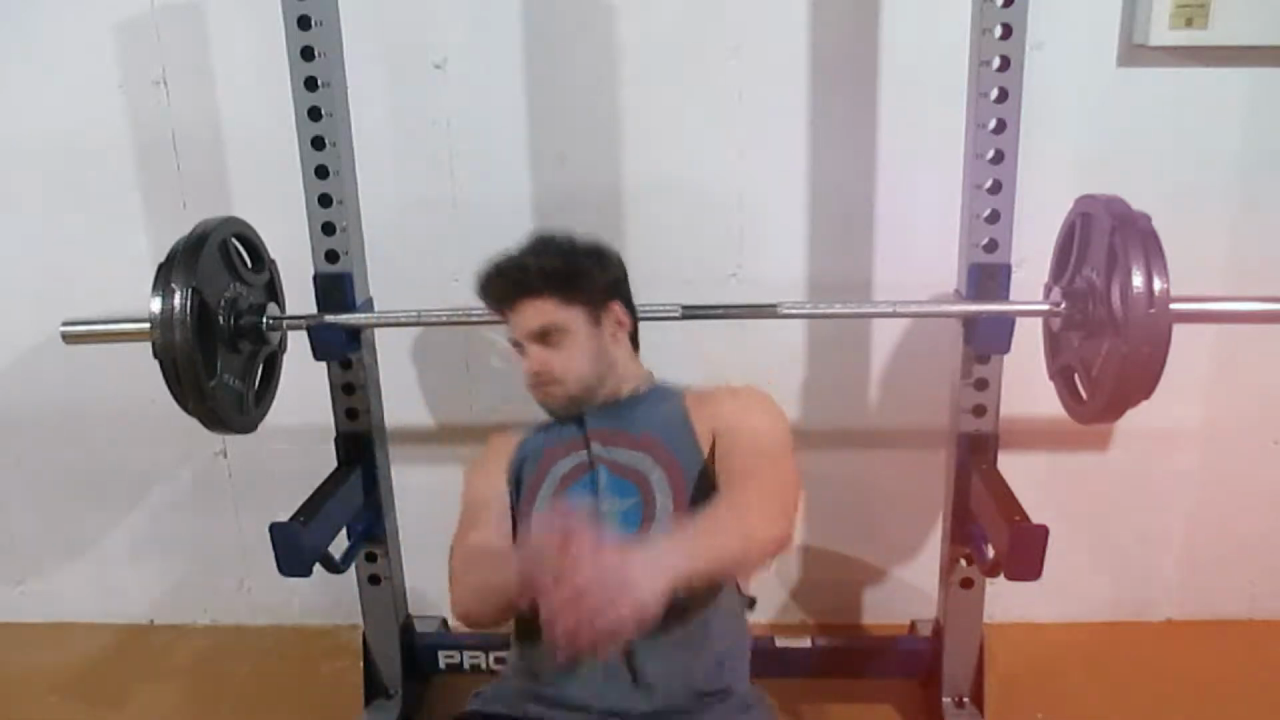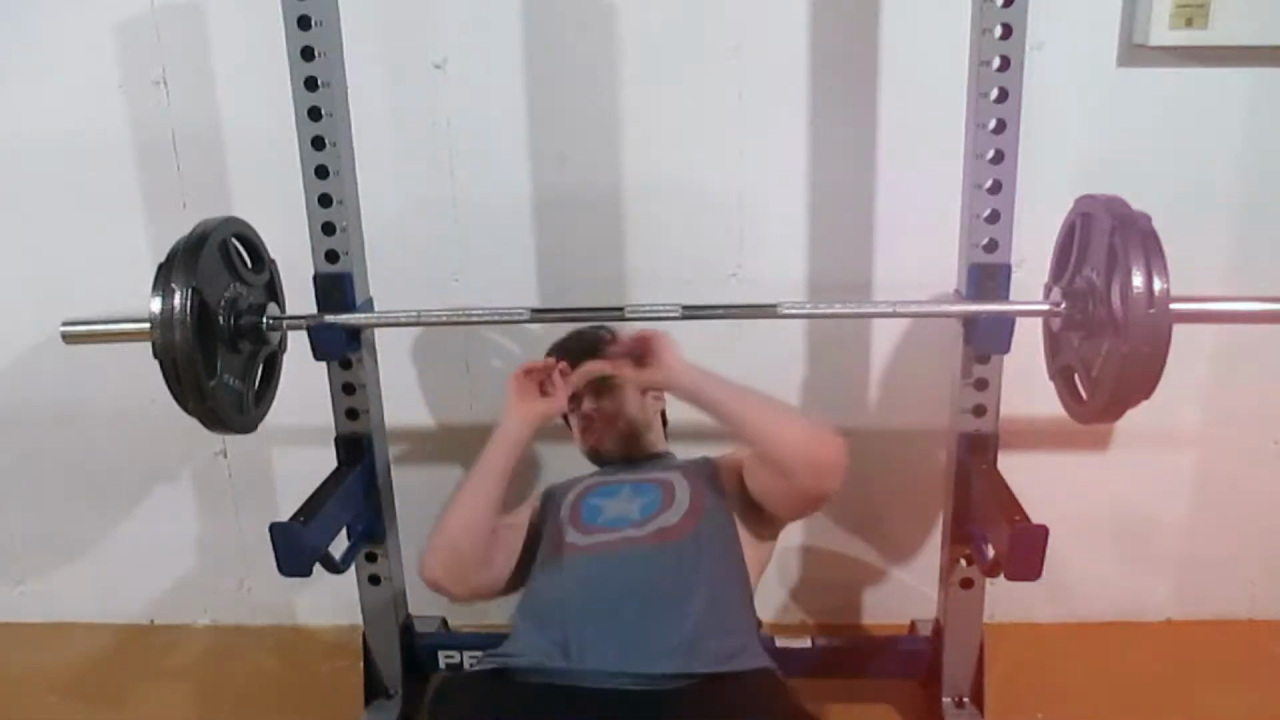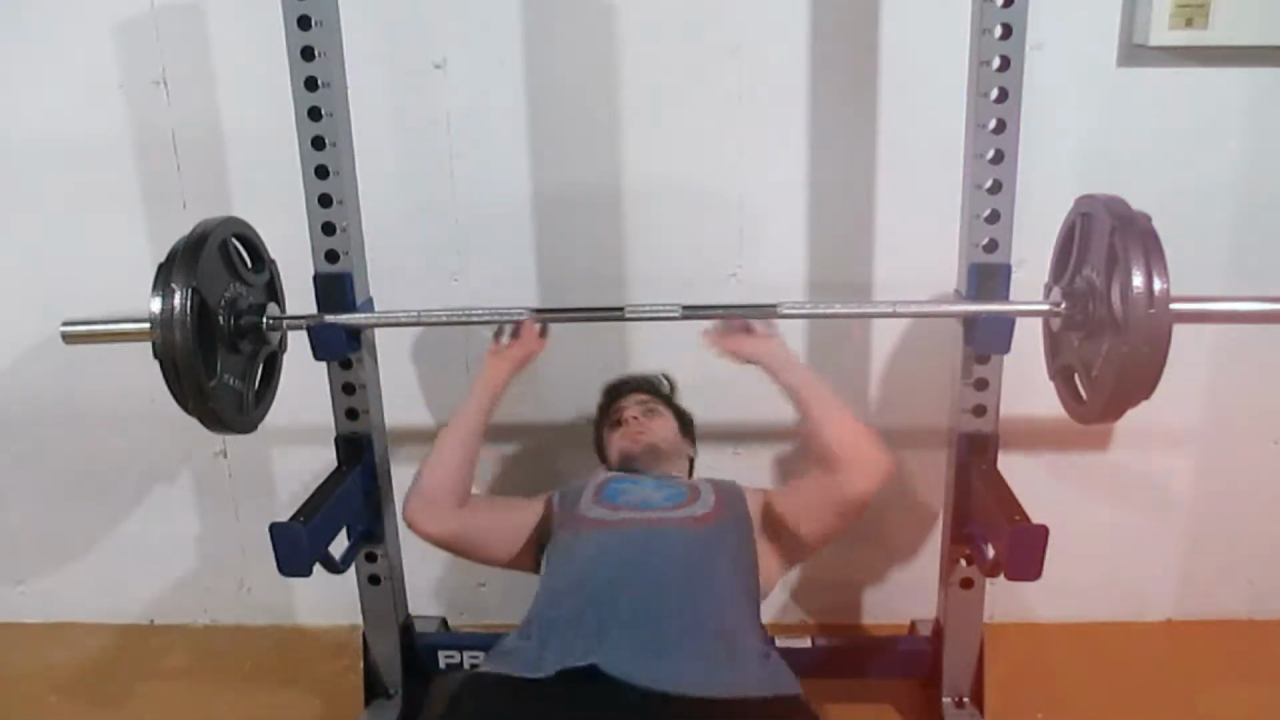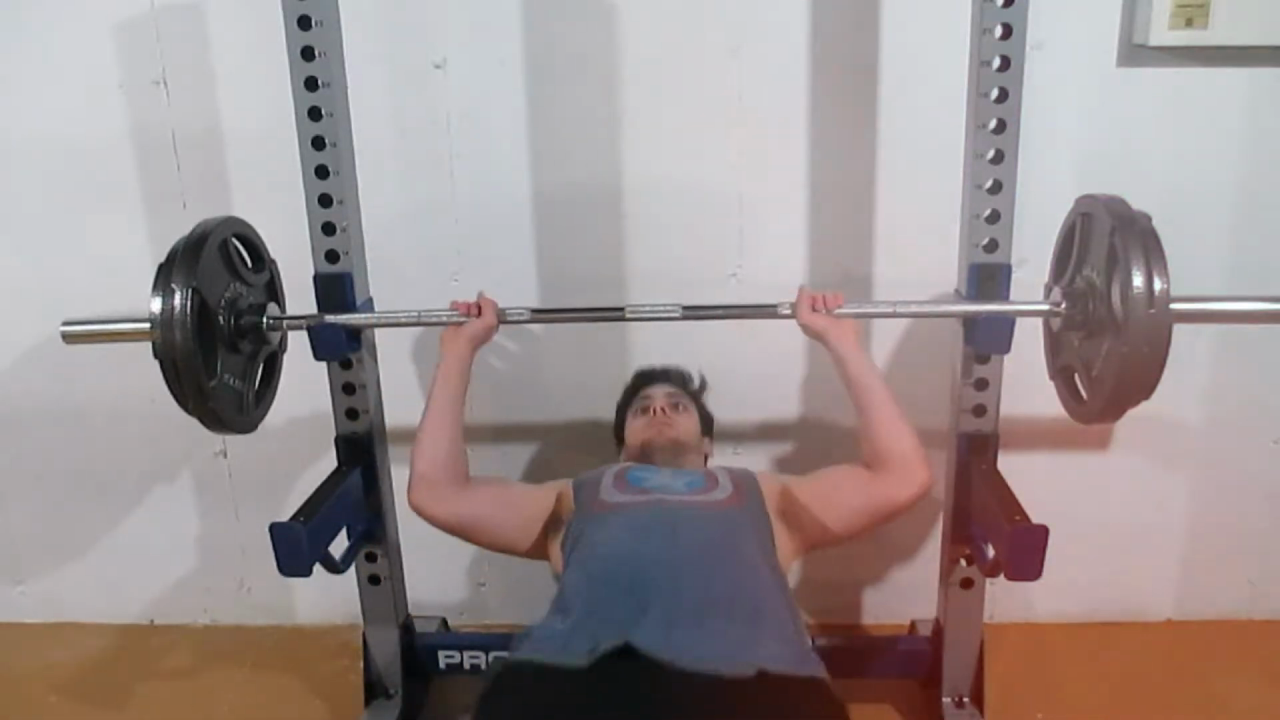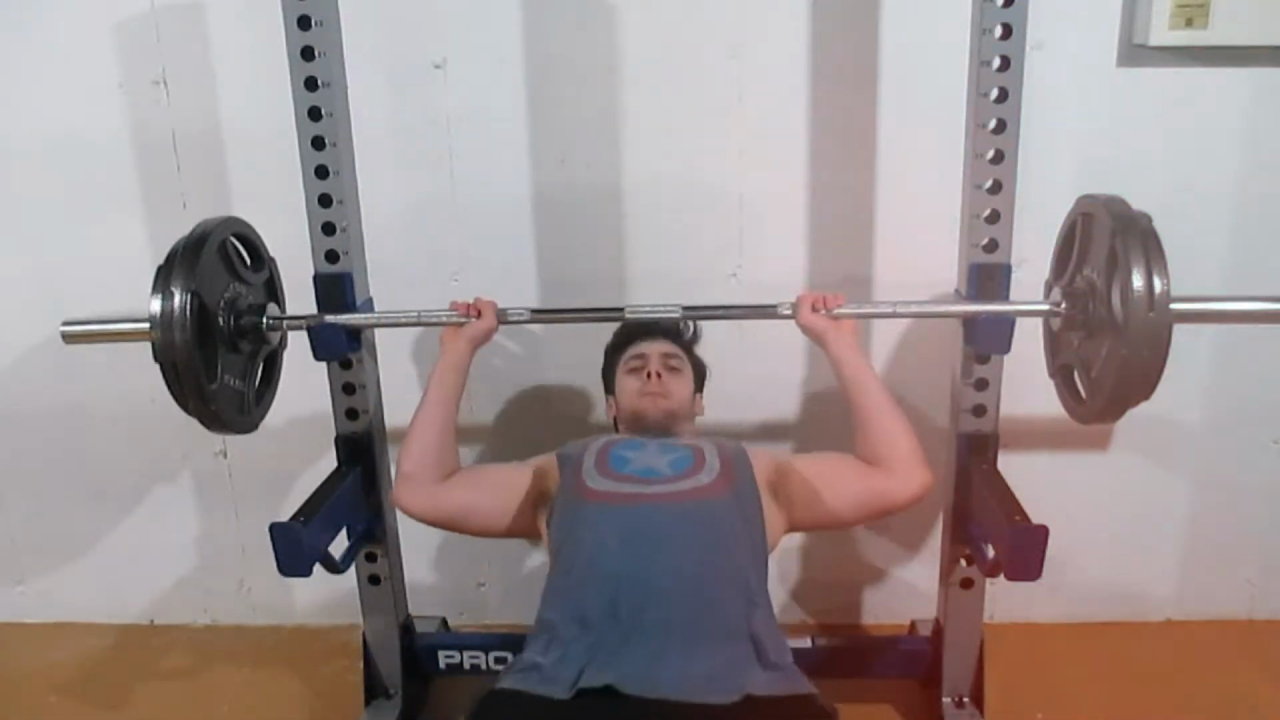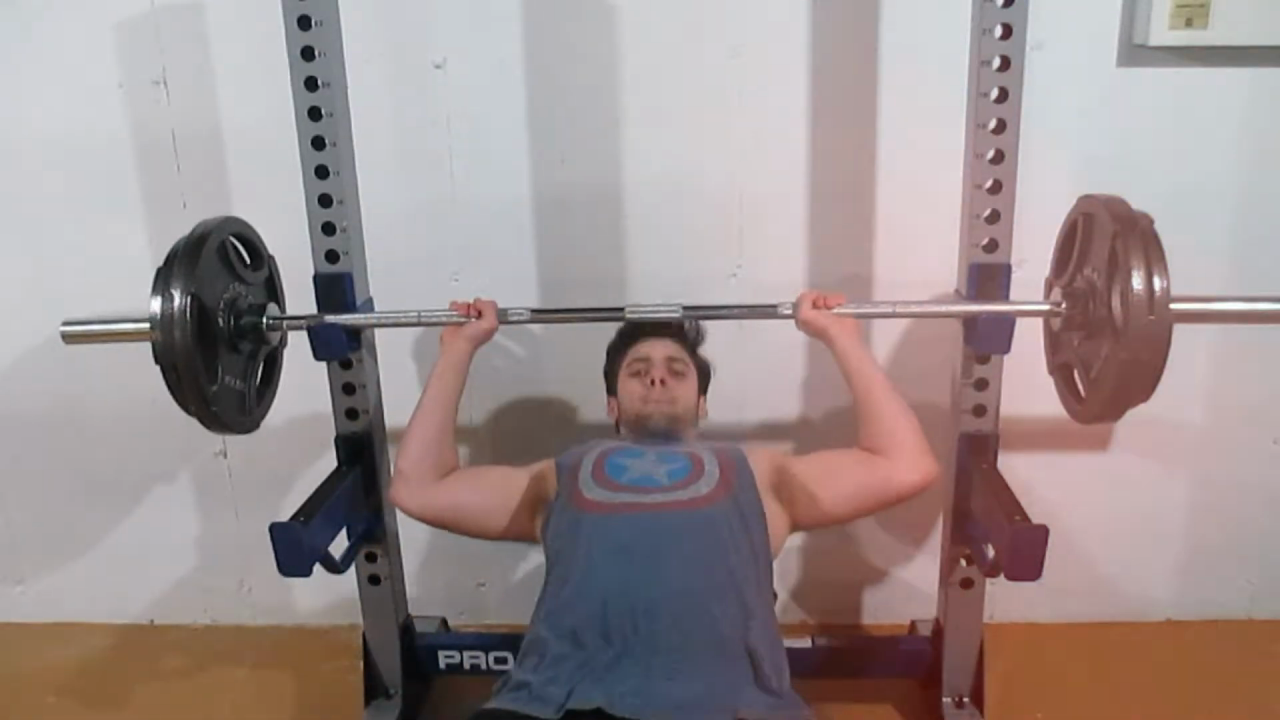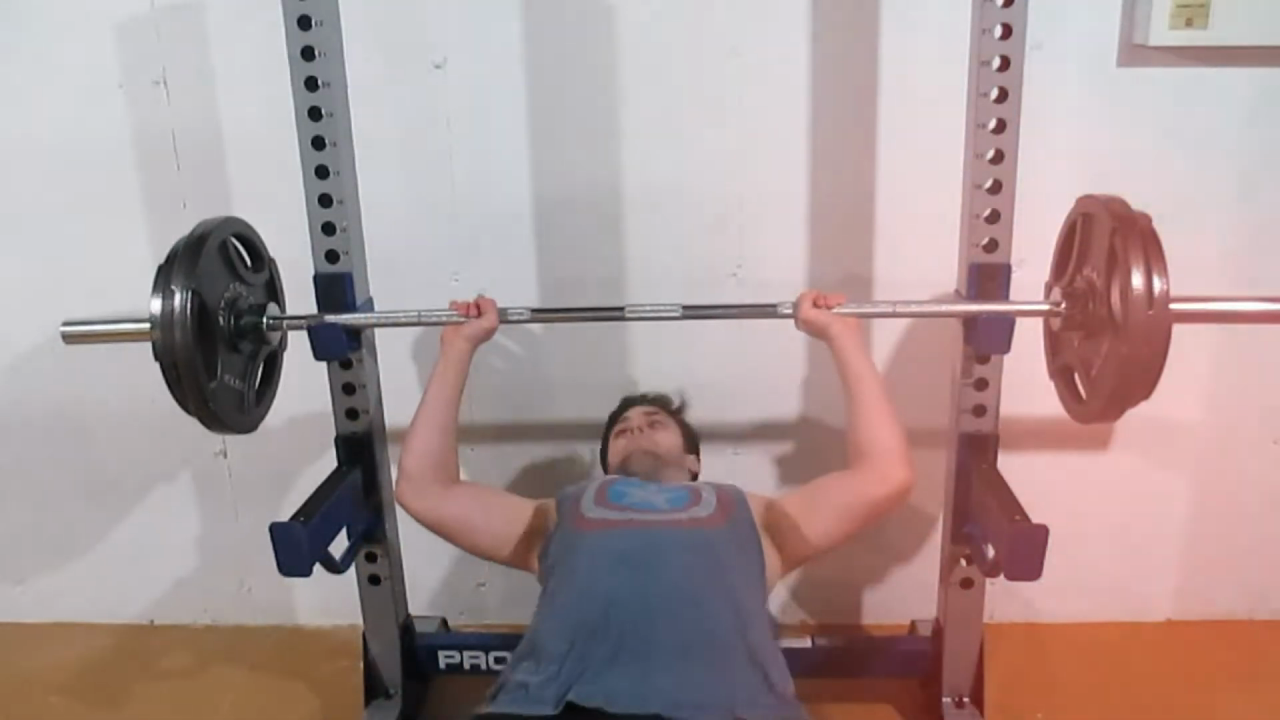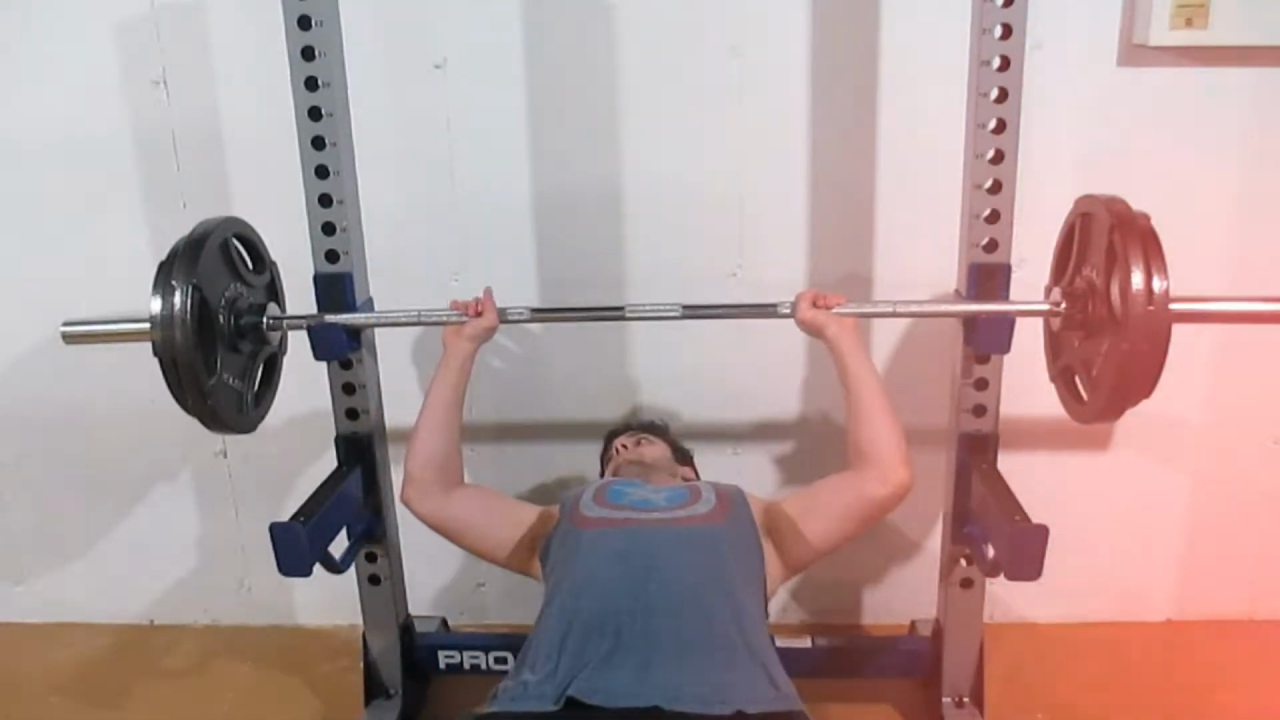
dt=0.3s
person 1, frame 1
left shoulder: (726, 416)
right shoulder: (508, 454)
left elbow: (764, 516)
right elbow: (471, 598)
left wrist: (653, 560)
right wrist: (533, 562)
person 1, frame 2
left shoulder: (729, 481)
right shoulder: (551, 505)
left elbow: (820, 463)
right elbow: (447, 571)
left wrist: (682, 376)
right wrist: (517, 425)
person 1, frame 3
left shoulder: (749, 510)
right shoulder: (562, 509)
left elbow: (861, 469)
right elbow: (432, 512)
left wrist: (772, 356)
right wrist: (493, 378)
person 1, frame 4
left shoulder: (761, 496)
right shoulder: (574, 499)
left elbow: (901, 477)
right elbow: (437, 493)
left wrist: (842, 344)
right wrist: (460, 351)
left hip: (745, 676)
right hip: (577, 671)
person 1, frame 5
left shoulder: (751, 468)
right shoulder: (561, 472)
left elbow: (901, 477)
right elbow: (419, 488)
left wrist: (837, 342)
right wrist: (458, 350)
person 1, frame 6
left shoulder: (752, 472)
right shoulder: (561, 476)
left elbow: (905, 466)
right elbow: (417, 486)
left wrist: (841, 336)
right wrist: (458, 349)
person 1, frame 7
left shoulder: (748, 516)
right shoulder: (559, 517)
left elbow: (884, 474)
right elbow: (424, 488)
left wrist: (842, 337)
right wrist: (459, 348)
person 1, frame 8
left shoulder: (748, 517)
right shoulder: (561, 522)
left elbow: (882, 477)
right elbow: (430, 491)
left wrist: (841, 338)
right wrist: (461, 349)
